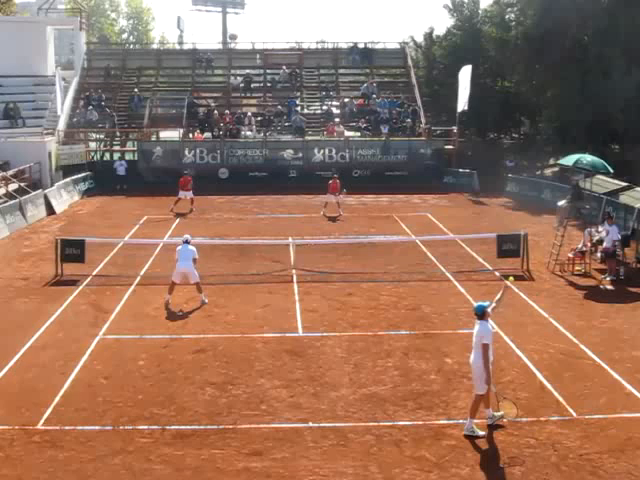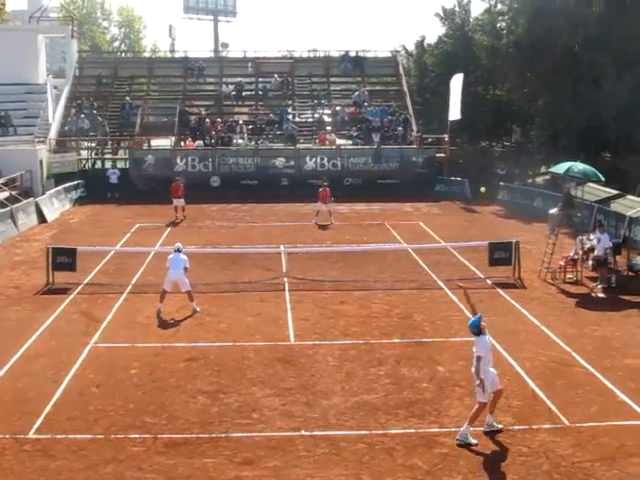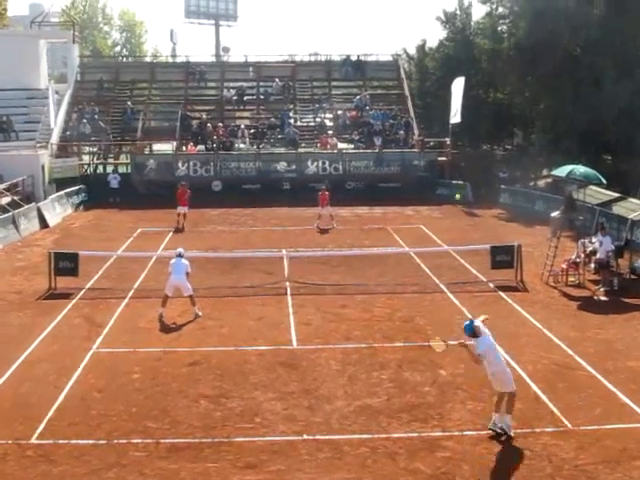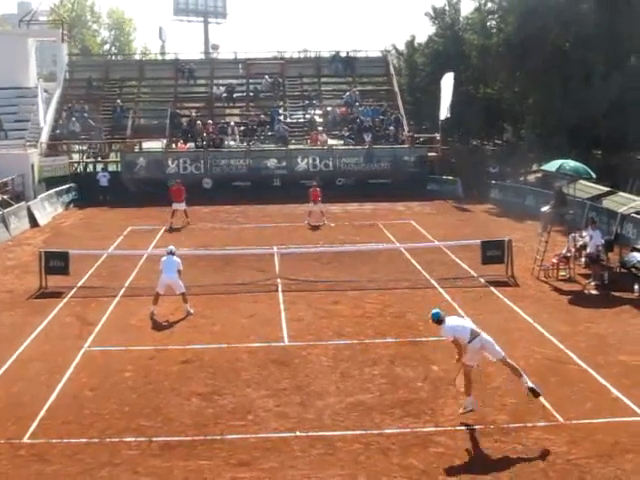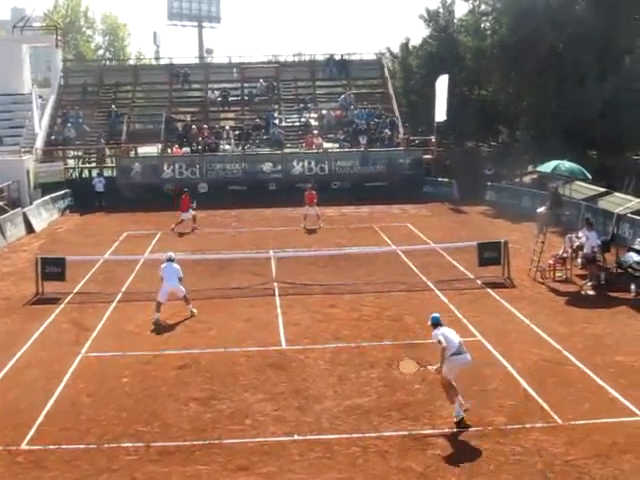
dt=0.4s
person 1, frame 1
left shoulder: (481, 322)
right shoulder: (485, 329)
left elbow: (493, 305)
right elbow: (485, 353)
left wrist: (503, 290)
right wrist: (488, 373)
left hip: (478, 362)
right hip: (480, 365)
left knee: (486, 389)
right knee: (480, 395)
left ankle: (491, 417)
right ankle: (469, 428)
person 1, frame 2
left shoulder: (479, 331)
right shoulder: (482, 343)
left elbow: (473, 309)
right elbow: (477, 364)
left wrist: (465, 292)
right wrist: (479, 380)
left hip: (487, 370)
right hip: (483, 374)
left knee: (498, 393)
right knee: (481, 405)
left ankle: (489, 423)
right ankle: (463, 436)
person 1, frame 3
left shoulder: (478, 327)
right shoulder: (479, 343)
left elbow: (482, 319)
right elbow: (478, 361)
right wrist: (469, 348)
left hip: (494, 369)
right hip: (500, 370)
left knee: (502, 393)
right knee: (511, 394)
left ankle: (495, 422)
right ankle: (505, 423)
person 1, frame 4
left shoulder: (444, 330)
right shoulder: (453, 318)
left elbow: (460, 346)
right elbow: (468, 320)
left wrist: (460, 357)
left hip: (473, 345)
right hip: (483, 338)
left knee: (467, 373)
right knee: (506, 362)
left ankle: (469, 404)
right ankle: (528, 384)
person 1, frame 5
left shoulder: (436, 333)
right shoulder: (447, 330)
left elbow: (443, 347)
left wrist: (440, 365)
right wrist: (438, 367)
left hip: (455, 359)
right hip: (465, 357)
left knee: (445, 385)
right knee: (447, 381)
left ankle: (458, 414)
right ankle: (461, 404)
